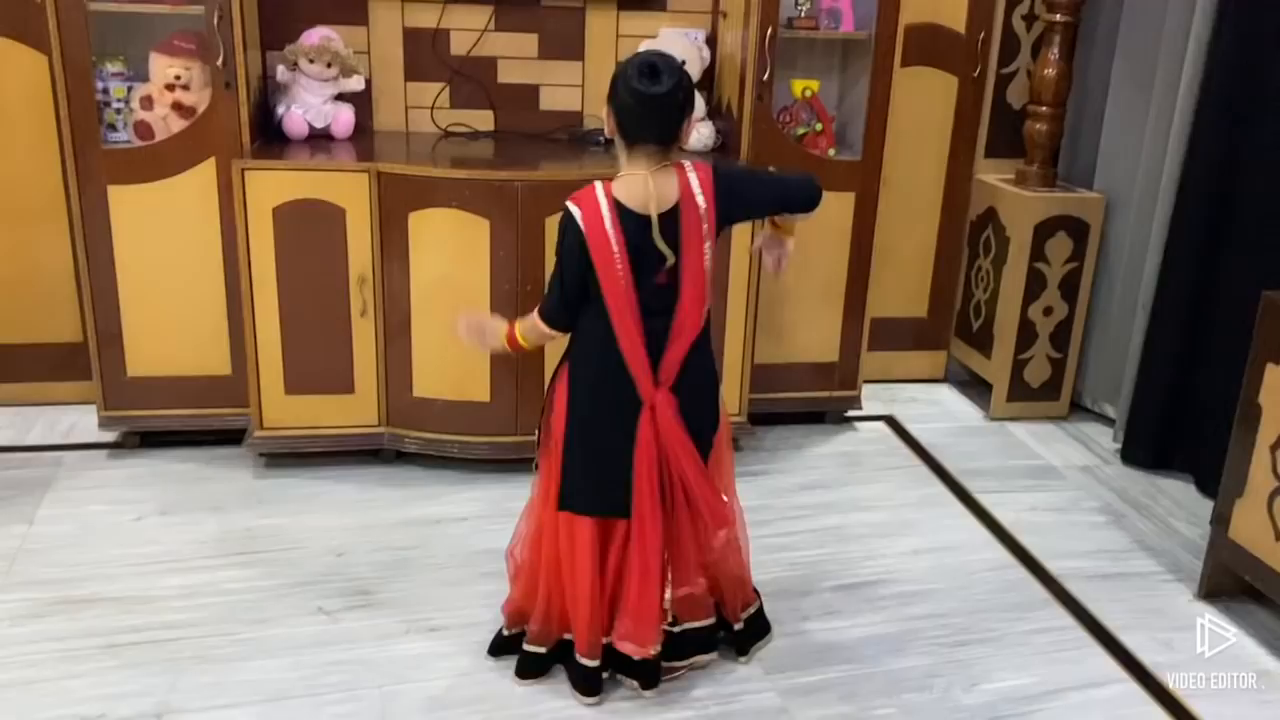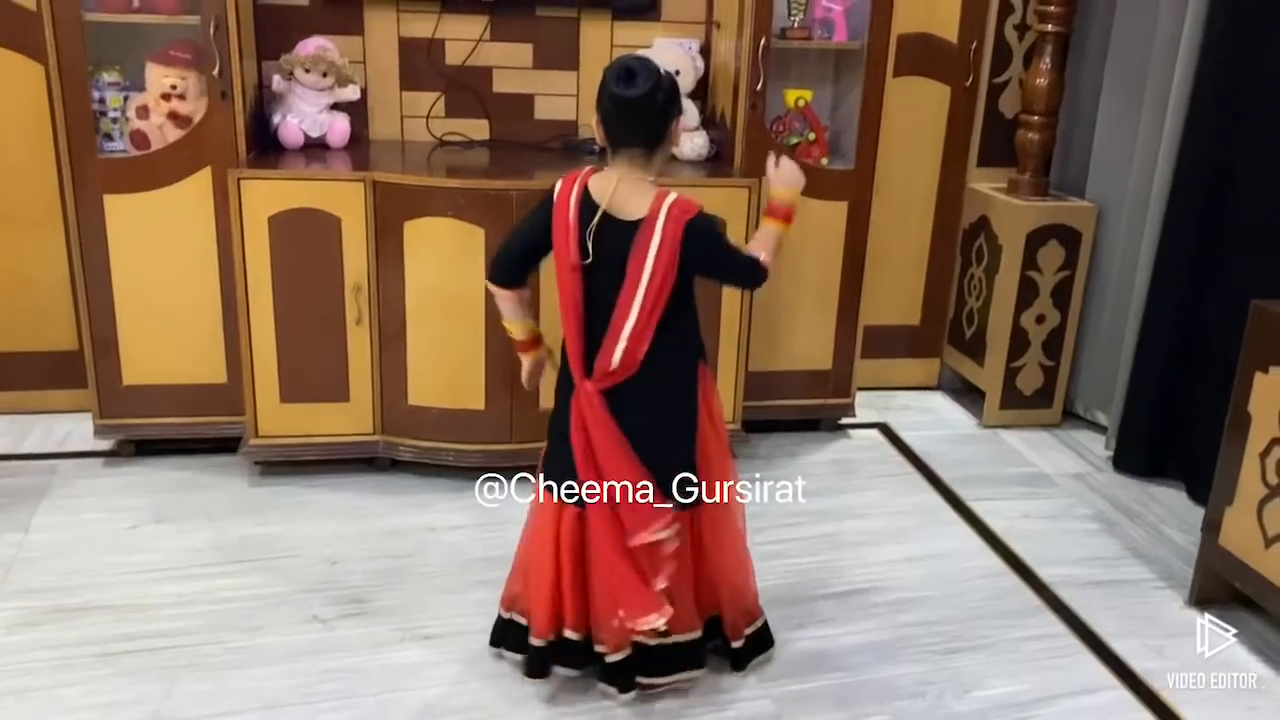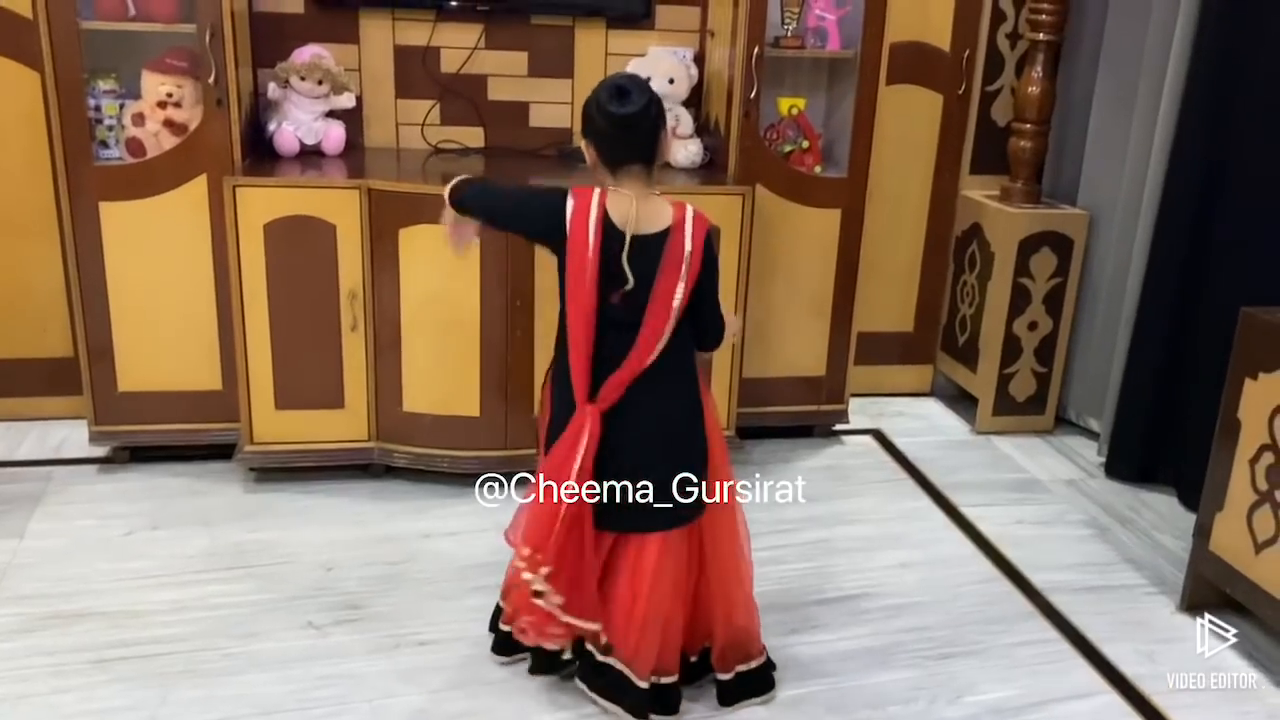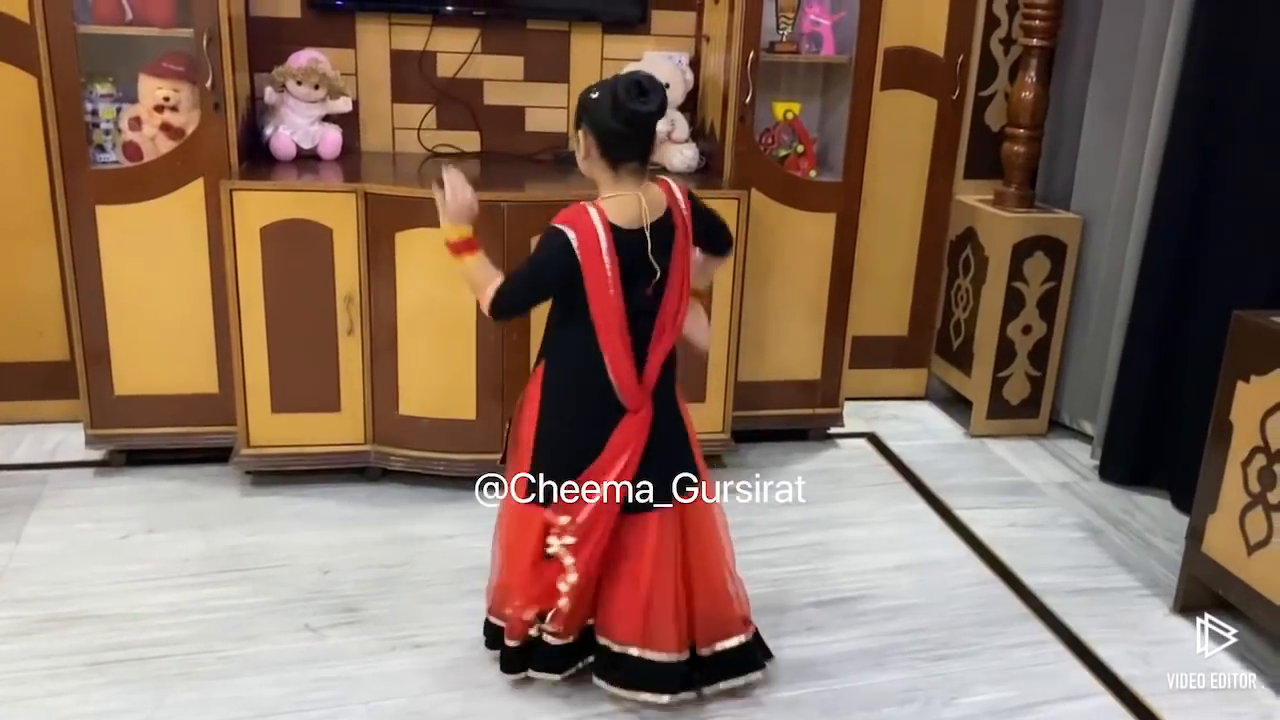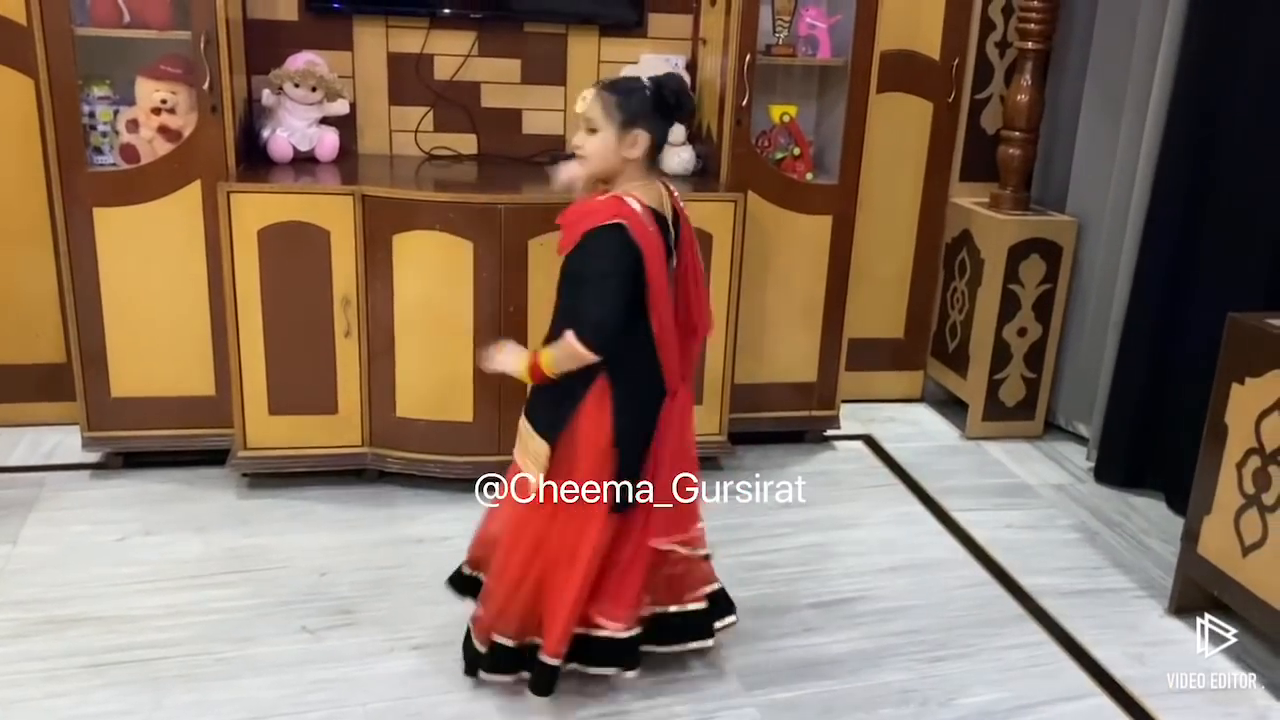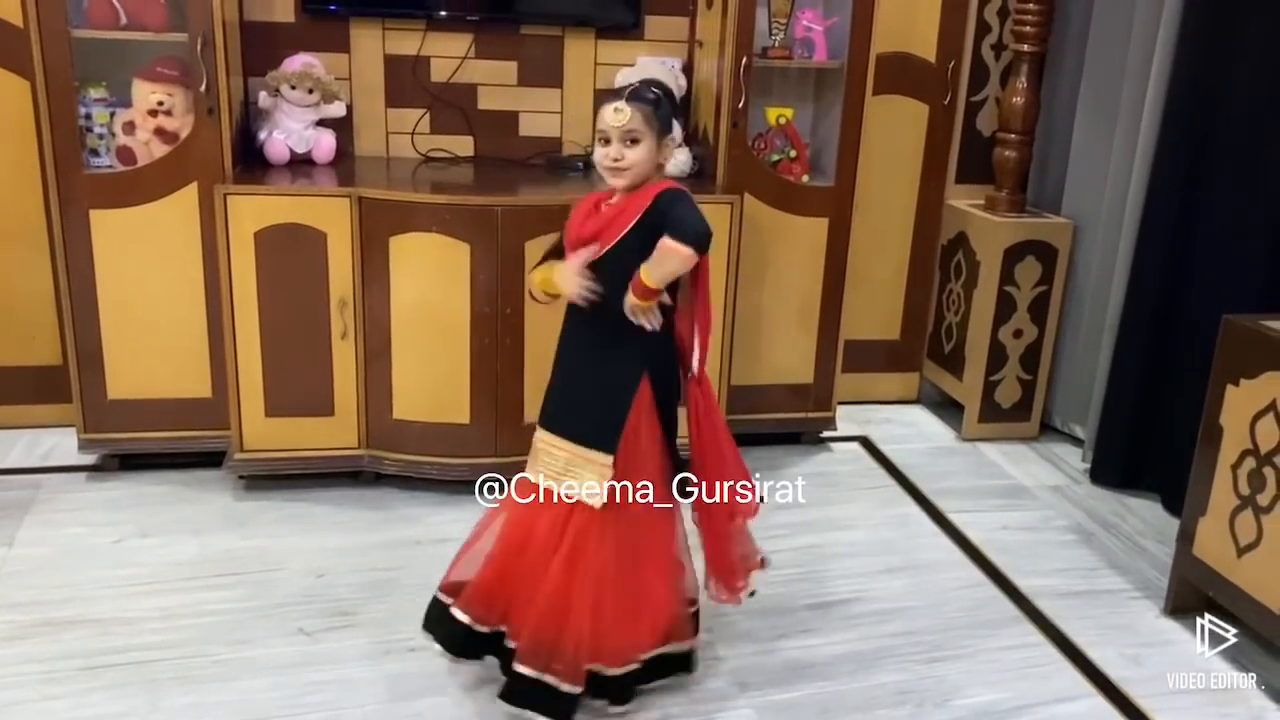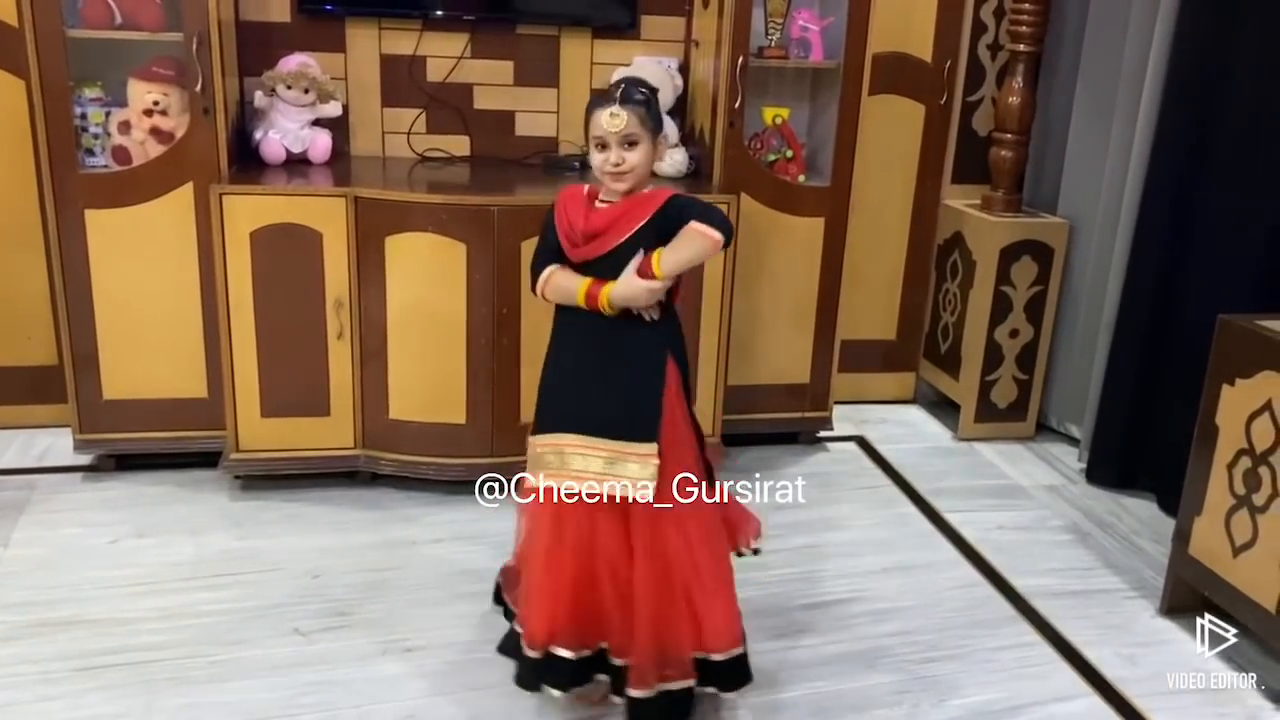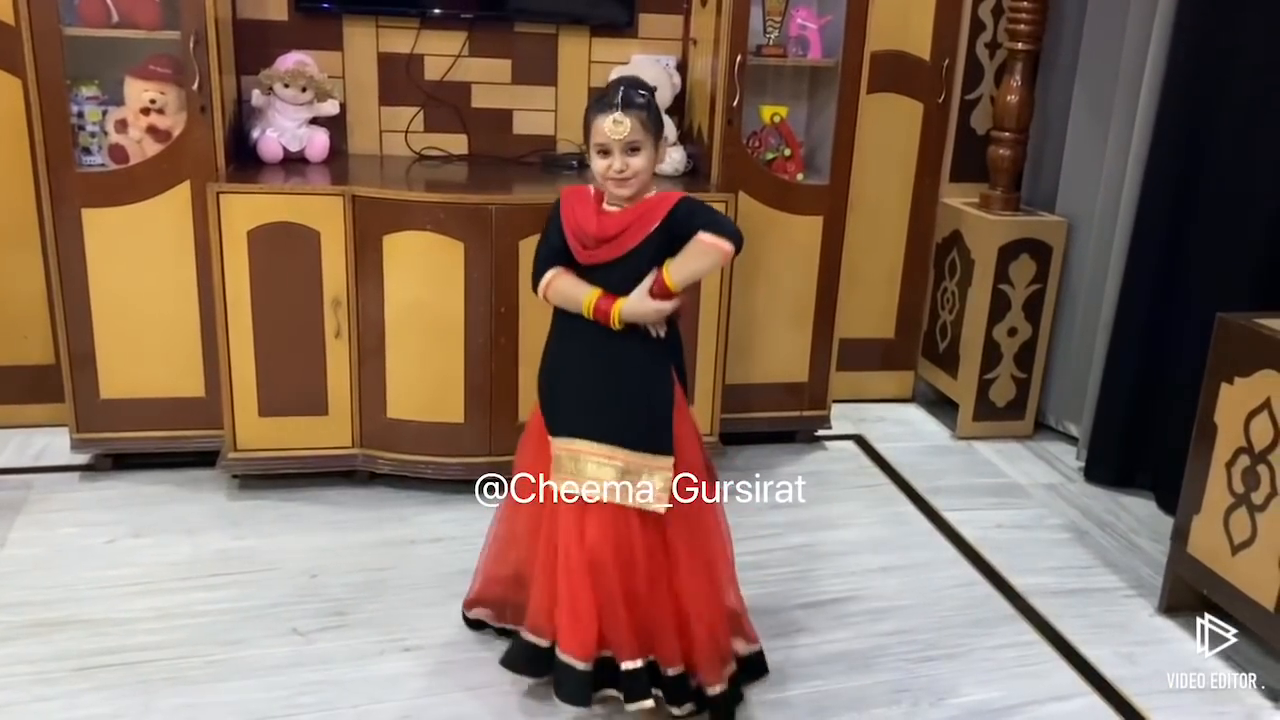
dt=0.3s
person 1, frame 1
left shoulder: (583, 213)
right shoulder: (707, 189)
left elbow: (556, 317)
right elbow: (806, 190)
left wrist: (504, 335)
right wrist: (779, 228)
left hip: (602, 399)
right hip: (685, 394)
left knee: (593, 510)
right knee: (682, 509)
left ankle: (583, 637)
right ankle: (699, 622)
person 1, frame 2
left shoulder: (568, 196)
right shoulder: (684, 223)
left elbow: (505, 274)
right elbow: (751, 273)
left wrist: (527, 344)
right wrist: (781, 204)
left hip: (590, 393)
right hip: (667, 400)
left knee: (584, 515)
right knee: (678, 518)
left ankle: (570, 630)
right ankle: (688, 630)
person 1, frame 3
left shoulder: (570, 212)
right shoulder: (694, 230)
left elbow: (466, 198)
right elbow: (705, 333)
left wrist: (463, 214)
right wrist: (722, 332)
left hip: (585, 410)
right hip: (668, 417)
left knee: (574, 521)
right knee: (666, 532)
left ankle: (553, 631)
right ankle: (656, 655)
person 1, frame 4
left shoulder: (573, 235)
right shoulder: (678, 205)
left elbow: (502, 303)
right elbow: (717, 246)
left wrist: (460, 232)
left hip: (575, 409)
right hip: (648, 403)
left knee: (565, 519)
right knee: (652, 523)
left ankle: (552, 634)
right ankle: (659, 647)
person 1, frame 5
left shoulder: (615, 228)
right shoulder: (650, 205)
left elbow: (589, 332)
left wrist: (530, 364)
right wrist: (591, 180)
left hip: (597, 400)
right hip: (637, 395)
left knee: (570, 523)
right knee: (633, 514)
left ankle: (543, 639)
right ankle: (630, 623)
person 1, frame 6
left shoulder: (666, 204)
right shoulder: (594, 208)
left elbow: (689, 240)
right elbow: (542, 278)
left wrist: (642, 295)
right wrist: (558, 275)
left hip: (628, 391)
right hip: (584, 383)
left knee: (606, 525)
right knee: (560, 517)
left ankle: (586, 661)
person 1, frame 7
left shoulder: (667, 208)
right shoulder: (569, 205)
left elbow: (714, 231)
right elbow: (544, 278)
left wrist: (648, 277)
right wrist: (610, 294)
left hip: (643, 387)
right hip: (572, 382)
left knee: (647, 518)
right knee: (570, 510)
left ankle: (663, 659)
right ankle: (568, 634)
person 1, frame 8
left shoulder: (673, 212)
right shoulder: (570, 208)
left elbow: (724, 237)
right elbow: (547, 280)
left wrist: (653, 295)
right wrist: (616, 310)
left hip: (644, 398)
right hip: (571, 392)
left knee: (648, 528)
right knee: (569, 524)
left ankle: (676, 655)
right ankle: (580, 643)
